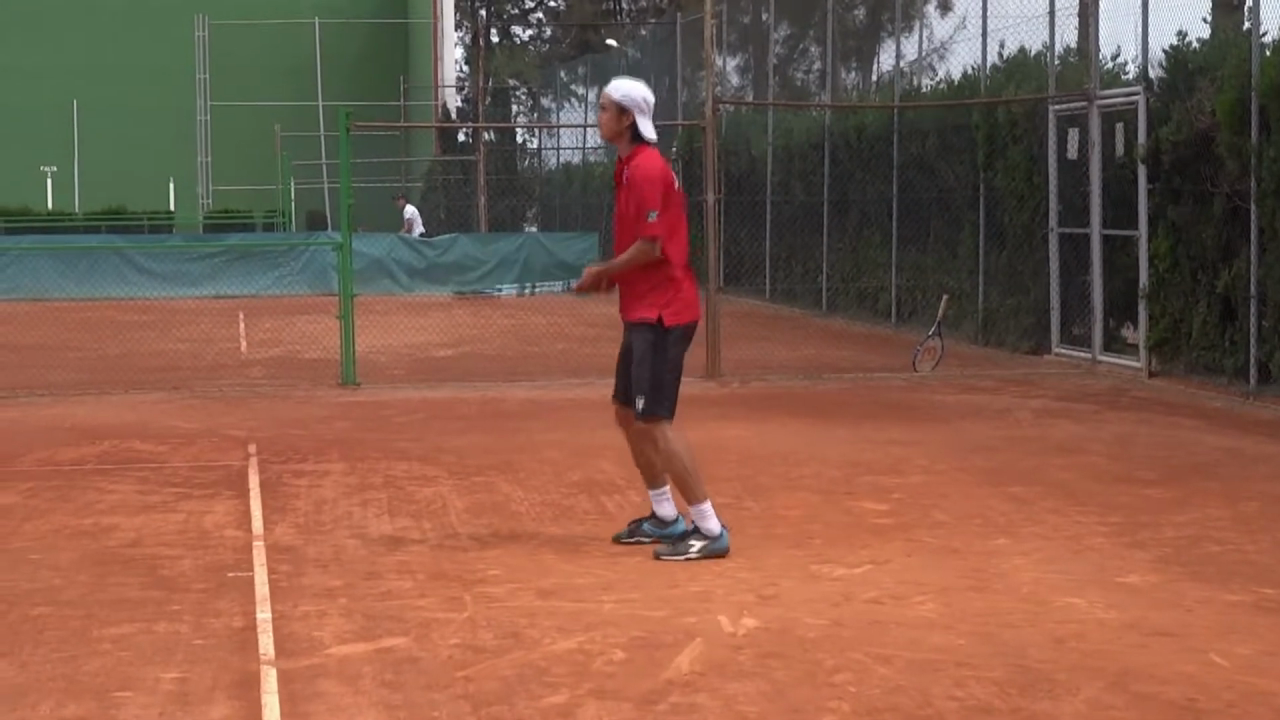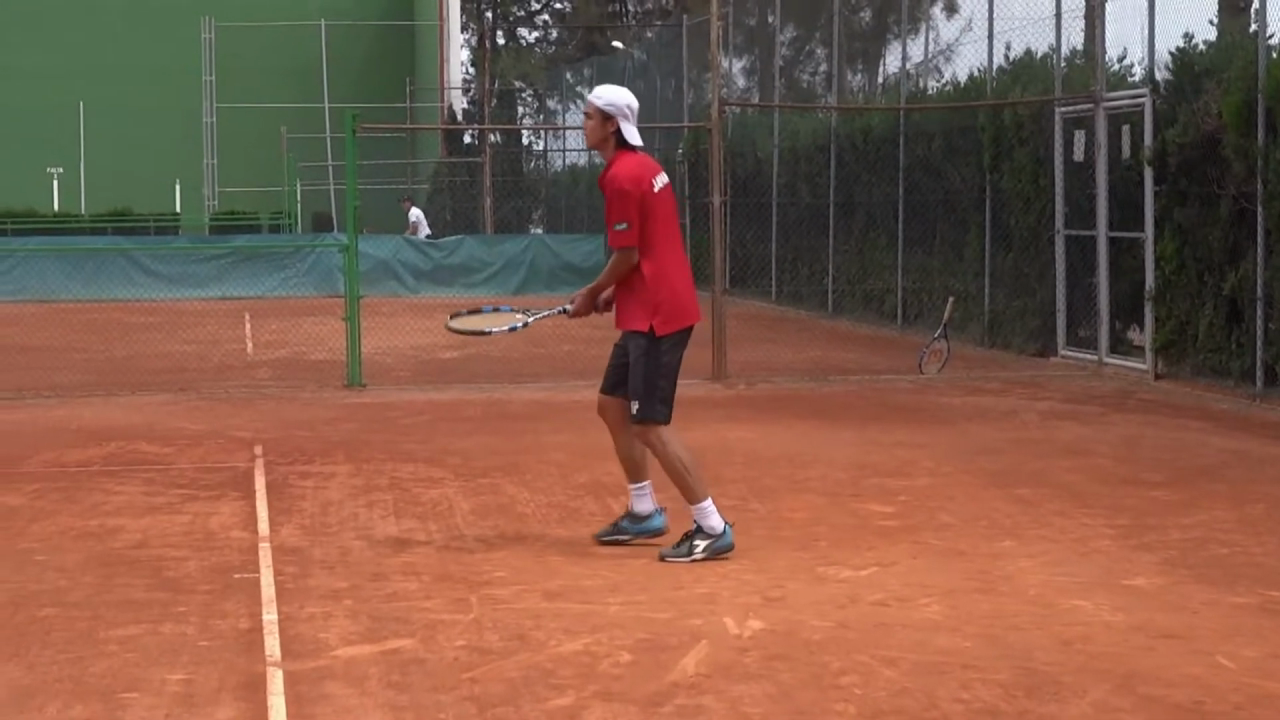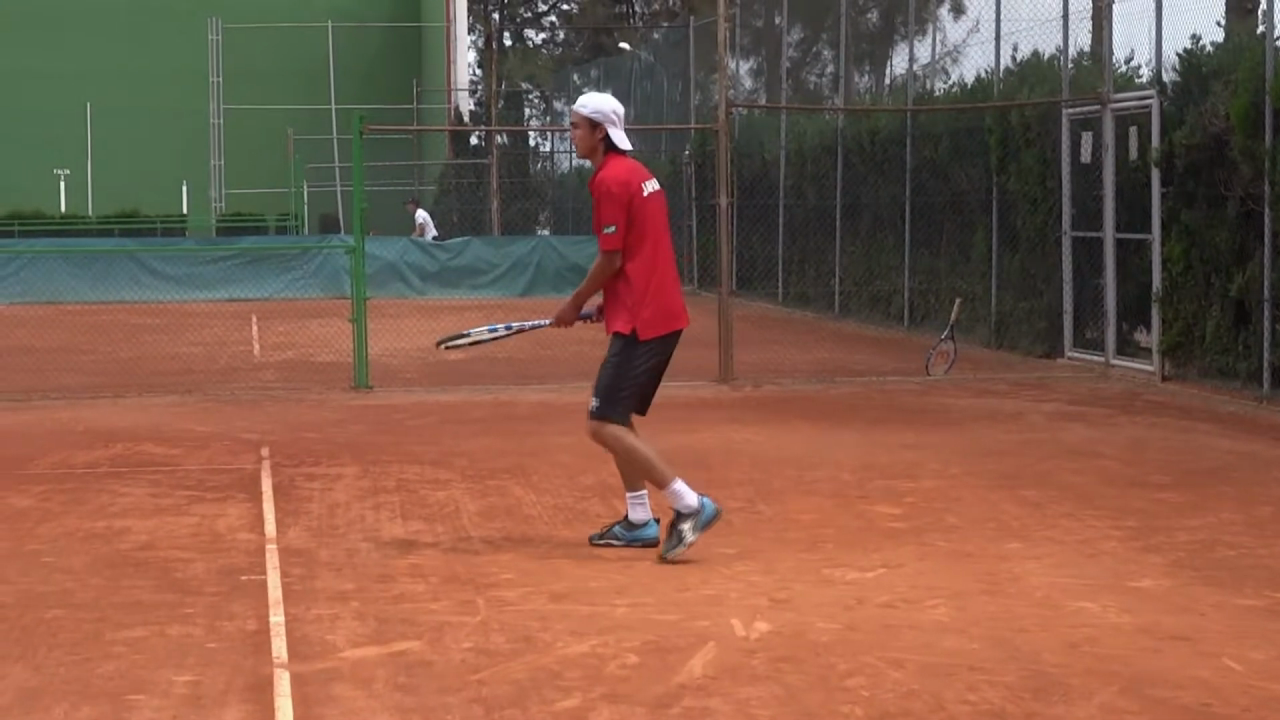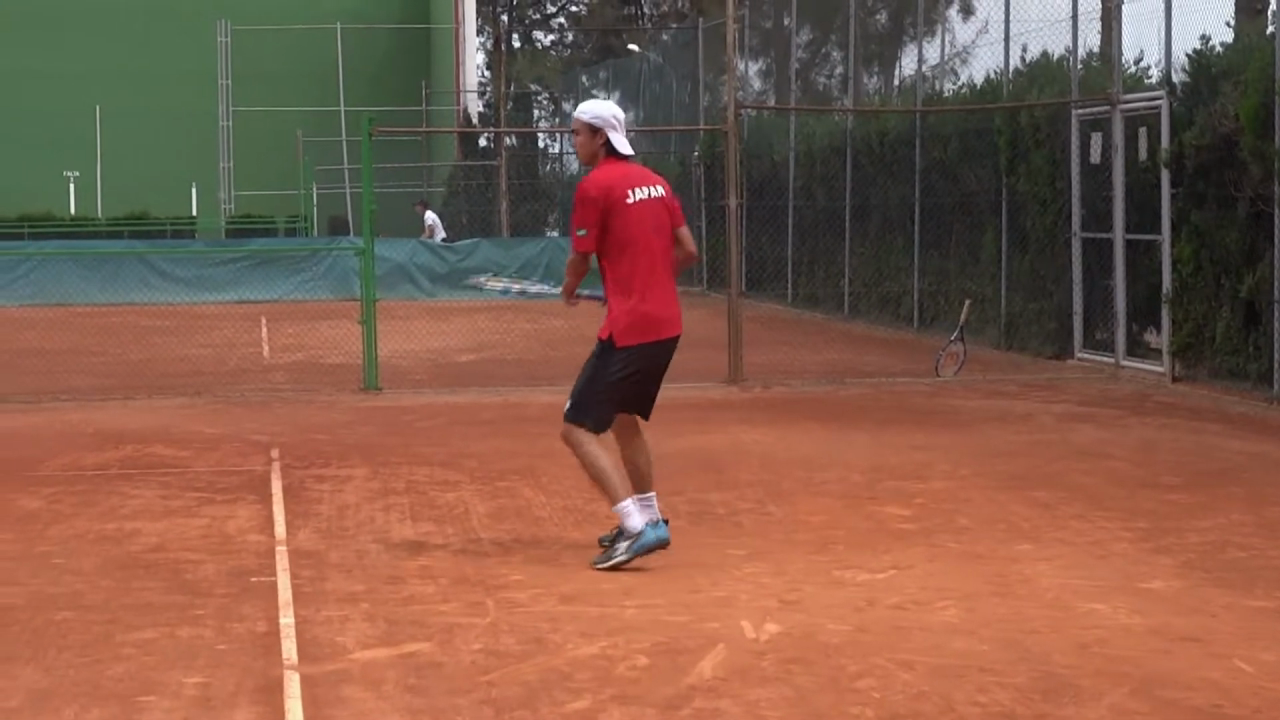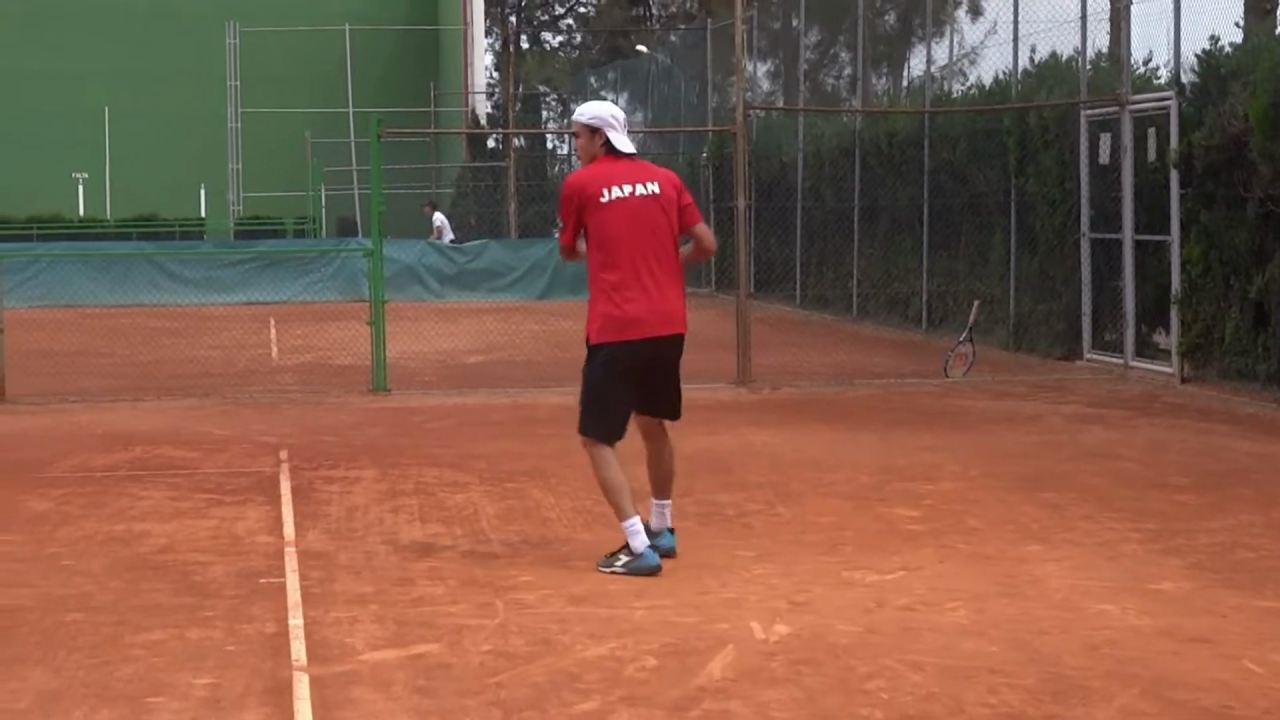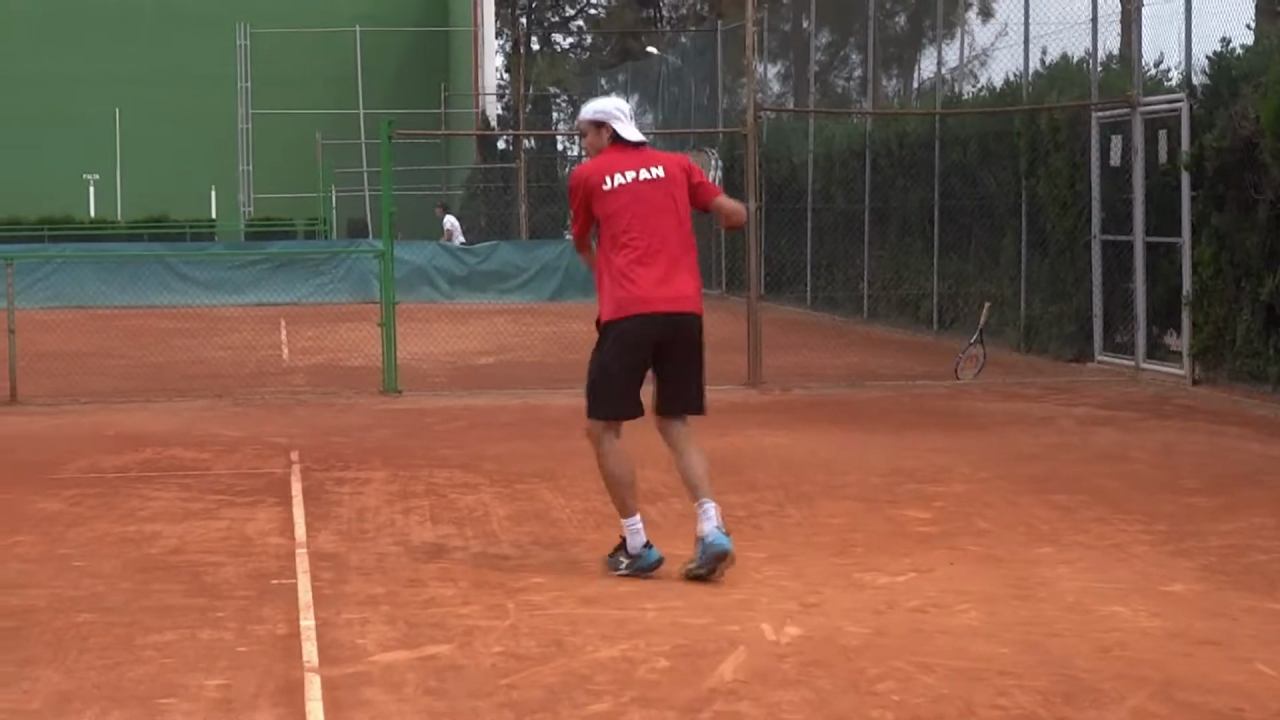
dt=0.2s
person 1, frame 1
left shoulder: (644, 170)
right shoulder: (633, 166)
left elbow: (652, 248)
left wrist: (600, 274)
right wrist: (610, 275)
left hip: (662, 313)
right hip: (644, 311)
left knee: (653, 424)
right knee: (627, 416)
left ankle: (709, 529)
right ankle: (665, 517)
person 1, frame 2
left shoulder: (621, 177)
right shoulder: (643, 166)
left elbow: (627, 257)
left wrist: (591, 292)
right wrist: (614, 292)
left hip: (656, 316)
right hip: (647, 312)
left knee: (650, 426)
right knee: (612, 405)
left ankle: (713, 528)
right ankle: (643, 511)
person 1, frame 3
left shoulder: (609, 180)
right shoulder: (636, 172)
left elbow: (610, 259)
left wrist: (574, 303)
right wrist: (607, 300)
left hip: (641, 320)
right hip: (659, 313)
left knee: (604, 425)
right knee: (614, 416)
left ankle: (691, 504)
right ankle: (639, 520)
person 1, frame 4
left shoulder: (594, 186)
right shoulder: (654, 180)
left elbow: (579, 260)
right elbow: (688, 251)
left wrist: (569, 289)
left hip: (629, 327)
right hip: (664, 323)
left knee: (578, 429)
right knee: (622, 418)
left ankle: (638, 526)
right ankle: (646, 520)
person 1, frame 5
left shoulder: (579, 183)
right shoulder: (665, 179)
left elbow: (569, 250)
right elbow: (707, 245)
left hip: (615, 328)
right hip: (669, 324)
left knee: (597, 440)
right knee: (654, 424)
left ankle: (639, 547)
right ankle: (659, 529)
person 1, frame 6
left shoulder: (586, 175)
right shoulder: (677, 165)
left elbow: (582, 245)
right elbow: (736, 215)
right wrist: (695, 211)
left hip: (629, 313)
right hip: (685, 309)
left knee: (603, 428)
right knee: (675, 424)
left ankle: (636, 545)
right ankle: (711, 533)
